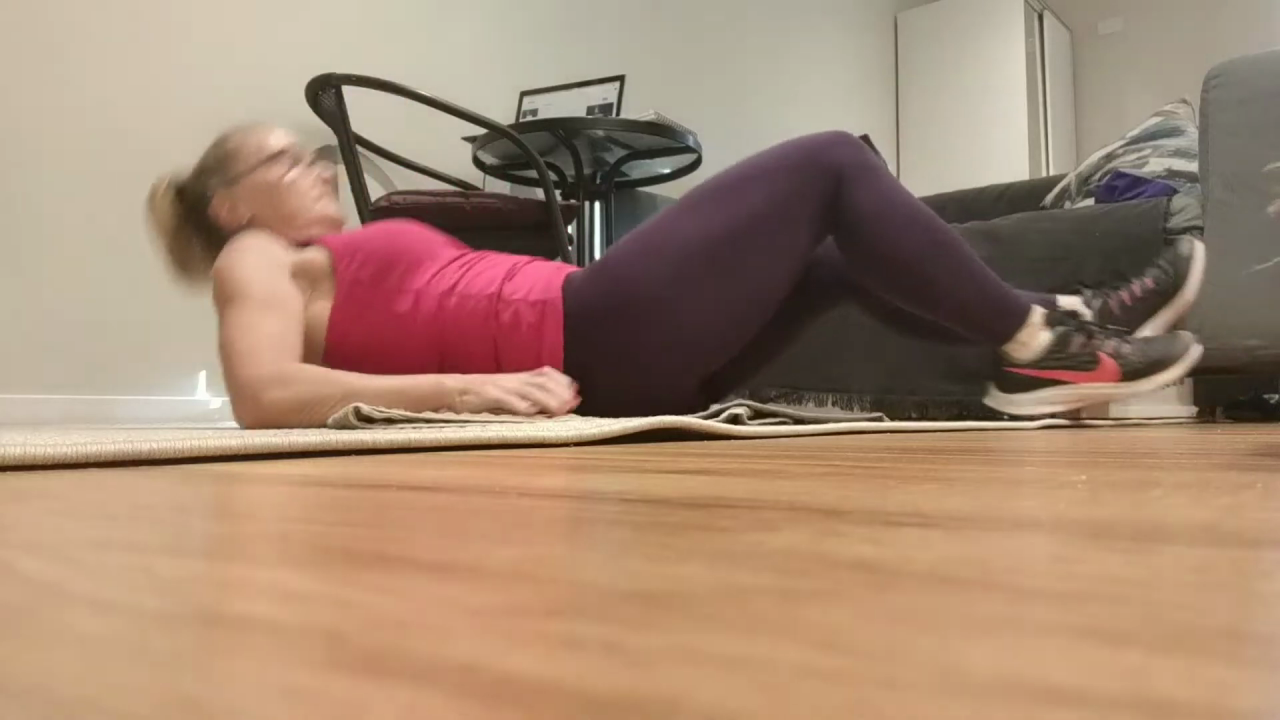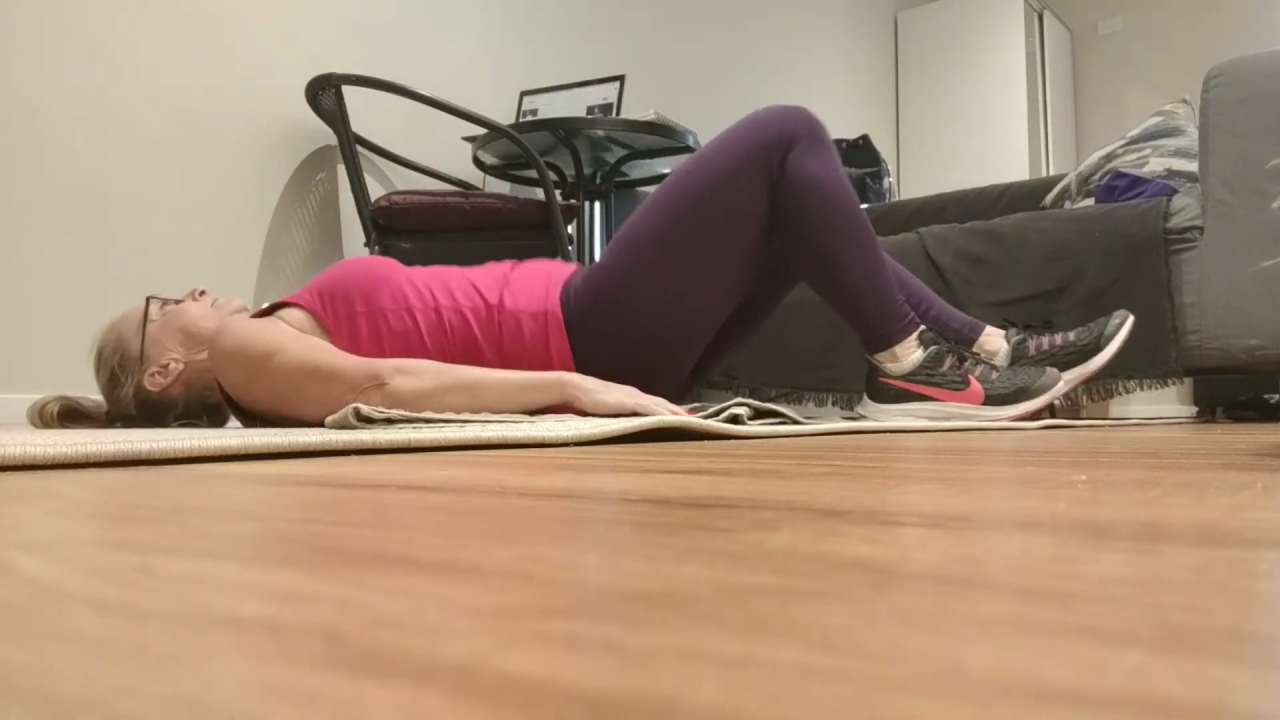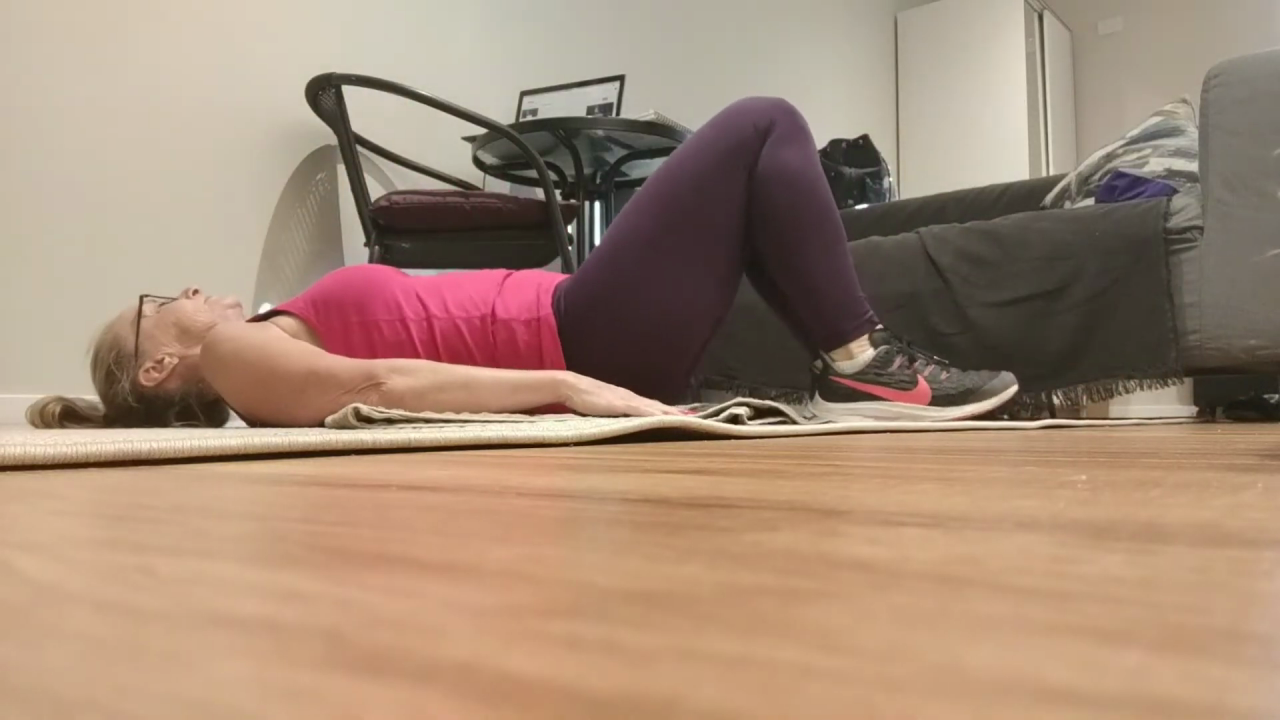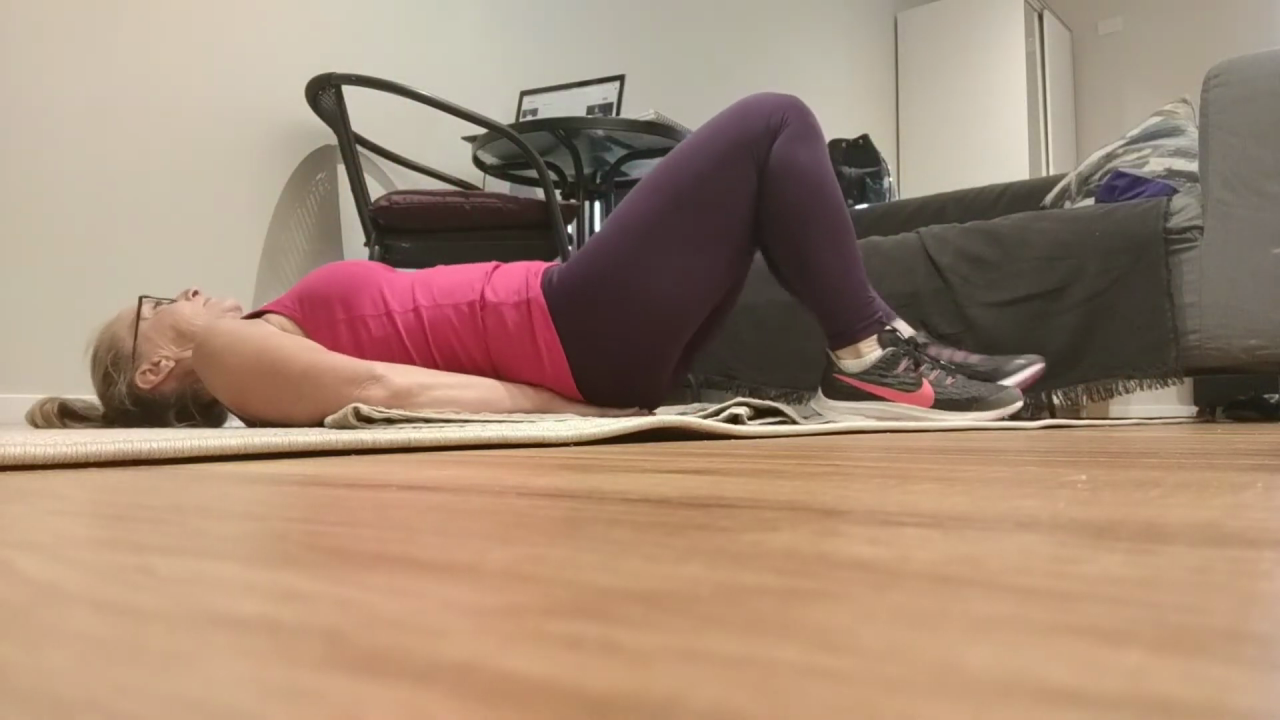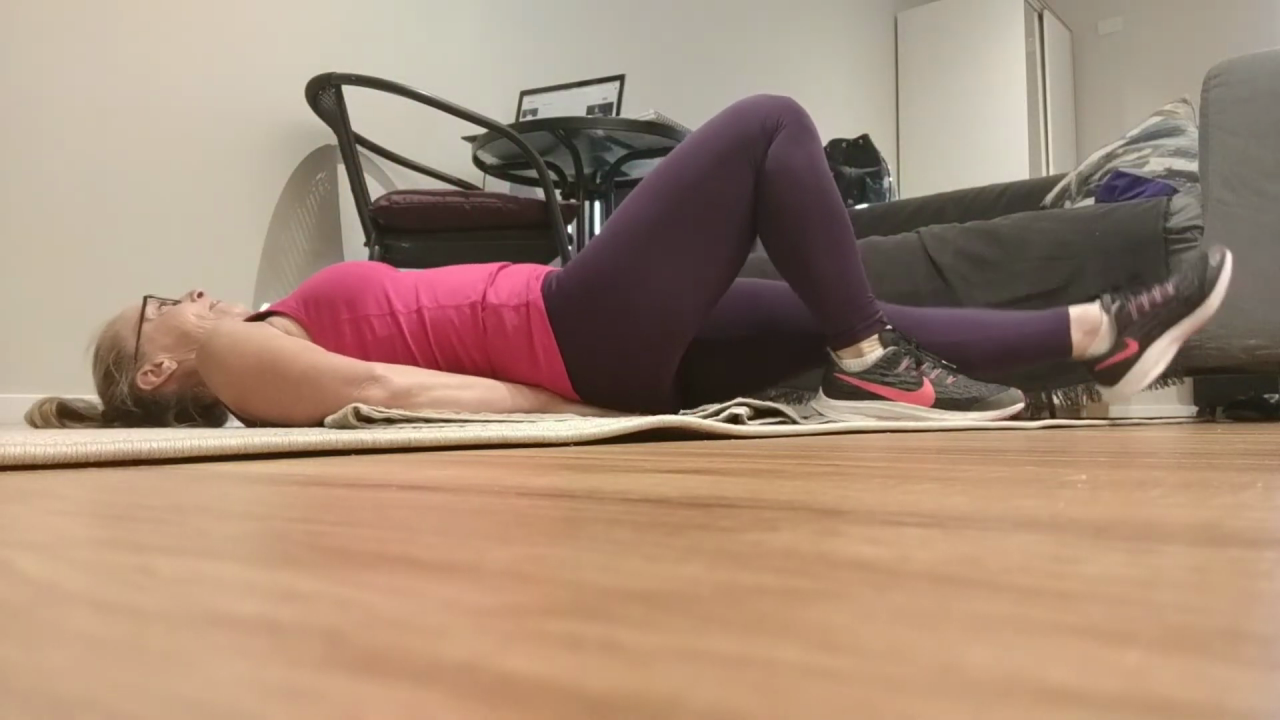
dt=1s
person 1, frame 1
left shoulder: (344, 263)
right shoulder: (256, 260)
left elbow: (415, 357)
right elbow: (263, 395)
right wrist: (469, 387)
left hip: (597, 357)
right hip: (587, 344)
left knee: (838, 255)
right knee: (833, 162)
left ankle: (1062, 322)
right ankle: (1042, 352)
person 1, frame 2
left shoulder: (274, 341)
right shoulder: (254, 356)
right elbow: (391, 386)
right wrist: (576, 389)
left hip: (599, 343)
right hip: (592, 339)
left knee: (802, 213)
right knee: (787, 136)
left ankle: (991, 351)
right ankle: (909, 368)
person 1, frame 3
left shoulder: (270, 344)
right shoulder: (241, 362)
right elbow: (386, 386)
right wrist: (569, 387)
left hip: (575, 328)
right hip: (586, 340)
left knee: (754, 160)
right knee: (764, 125)
left ankle: (860, 361)
right ankle: (859, 369)
person 1, frame 4
left shoulder: (263, 343)
right shoulder: (237, 359)
right elbow: (388, 391)
right wrist: (563, 408)
left hip: (579, 329)
right hip: (579, 333)
left knee: (761, 167)
right knee: (773, 124)
left ankle: (888, 349)
right ankle: (865, 369)
person 1, frame 5
left shoulder: (271, 336)
right shoulder: (244, 361)
right elbow: (385, 388)
right wrist: (564, 415)
left hip: (601, 344)
right hip: (582, 337)
left knee: (827, 317)
right knee: (768, 124)
left ankle: (1106, 334)
right ankle: (870, 373)
